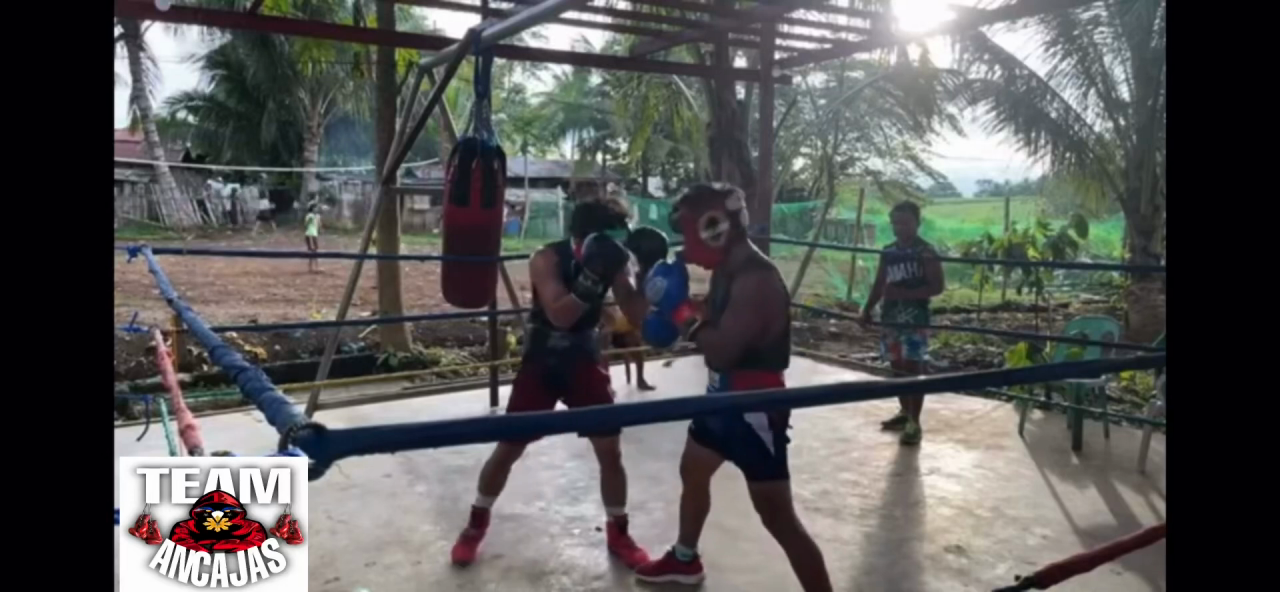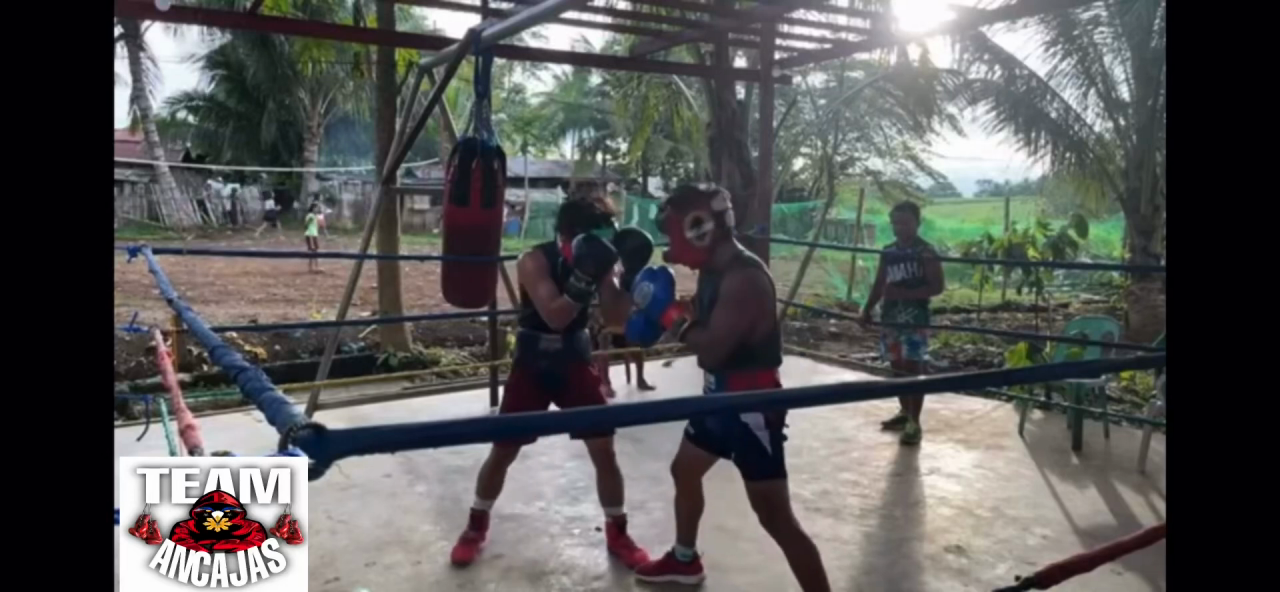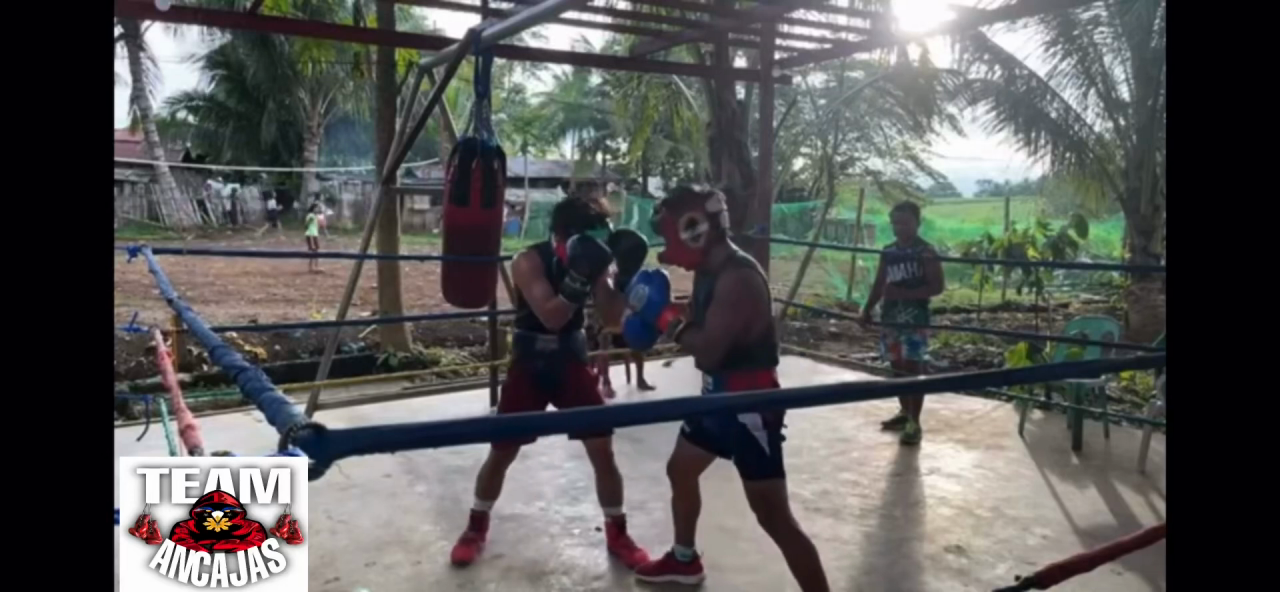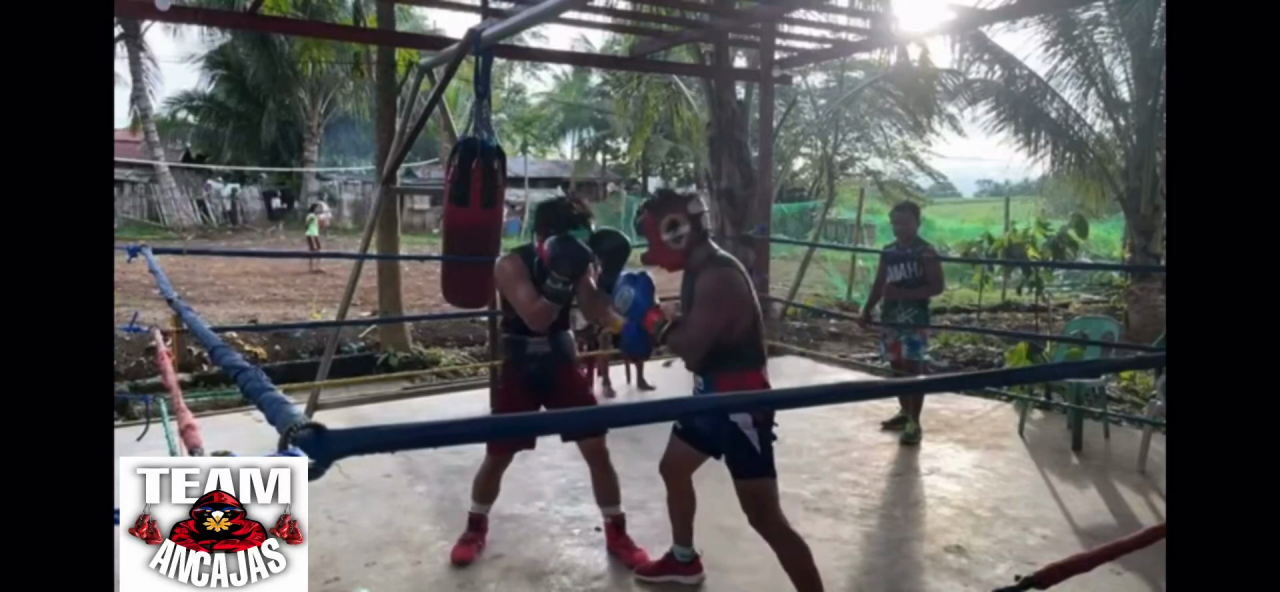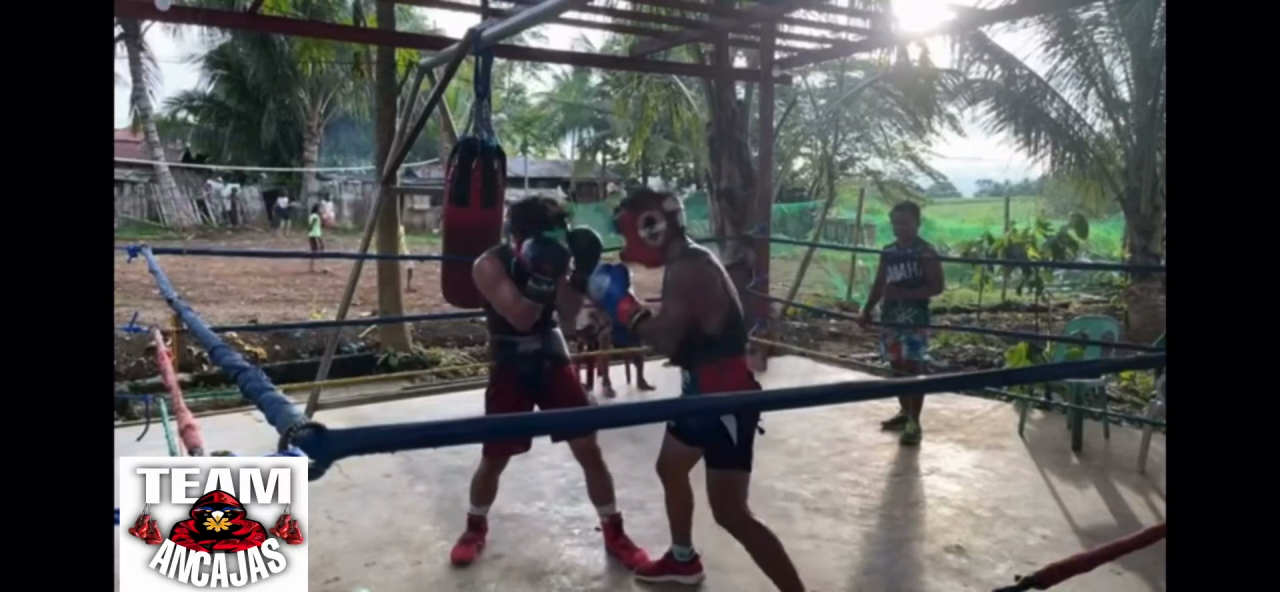
dt=0.1s
person 1, frame 1
left shoulder: (756, 279)
right shoulder: (728, 269)
left elbow: (721, 351)
right elbow: (713, 322)
left wrist: (679, 309)
right wrist: (679, 310)
left hip: (754, 407)
right hip: (722, 399)
left knee: (778, 518)
right knee: (693, 472)
right ankle: (685, 559)
person 1, frame 2
left shoulder: (745, 278)
right shoulder: (715, 269)
left elbow: (712, 349)
right elbow: (703, 322)
left wrist: (667, 311)
right wrist: (662, 312)
left hip: (752, 406)
right hip: (718, 398)
left knee: (775, 517)
right knee: (684, 472)
right ankle: (684, 559)
person 1, frame 3
left shoulder: (738, 277)
right shoulder: (710, 271)
left elbow: (708, 350)
right elbow: (700, 324)
left wrist: (663, 313)
right wrist: (660, 315)
left hip: (749, 407)
right hip: (717, 399)
left knee: (775, 519)
right knee: (680, 471)
right ankle: (684, 559)
person 1, frame 4
left shoulder: (719, 277)
right shoulder: (698, 271)
left elbow: (692, 348)
left wrist: (649, 315)
right wrist: (651, 318)
left hip: (741, 406)
right hip: (709, 398)
left knee: (766, 518)
right knee: (673, 470)
right ankle: (683, 559)
person 1, frame 5
left shoulder: (686, 270)
right shoulder: (692, 262)
left elbow: (664, 339)
left wrist: (621, 300)
left hip: (728, 396)
right hip: (706, 392)
left knee: (730, 513)
right knee: (670, 468)
right ankle: (682, 559)
person 2, frame 1
left shoulder: (613, 260)
right shoulder: (547, 259)
left elbow: (636, 315)
right elbow: (560, 316)
right wrist: (593, 277)
left hip: (584, 362)
right hip: (540, 362)
left knee: (610, 450)
right knee: (507, 450)
left ankle: (618, 533)
right ankle: (476, 525)
person 2, frame 2
left shoulder: (598, 260)
right shoulder: (535, 261)
left elbow: (618, 315)
right elbow: (556, 317)
left wrist: (632, 270)
right wrist: (584, 277)
left hip: (574, 363)
right hip: (531, 365)
left knee: (604, 451)
right knee: (502, 452)
left ankle: (617, 533)
right ankle: (476, 527)
person 2, frame 3
left shoulder: (592, 260)
right shoulder: (529, 261)
left elbow: (613, 314)
right elbow: (551, 318)
left wrist: (627, 270)
right wrist: (581, 275)
left hip: (572, 363)
right hip: (529, 366)
left knee: (603, 450)
right knee: (501, 454)
left ankle: (617, 533)
right ankle: (476, 528)
person 2, frame 4
left shoulder: (573, 261)
right shoulder: (511, 265)
left elbow: (600, 316)
right elbow: (537, 320)
left wrist: (612, 270)
right wrist: (563, 275)
left hip: (562, 365)
right hip: (520, 370)
left knee: (597, 451)
right knee: (497, 458)
left ankle: (616, 533)
right ankle: (475, 529)
person 2, frame 5
left shoulder: (554, 257)
right shoulder: (489, 265)
left elbow: (571, 314)
right elbow: (520, 319)
left wrist: (582, 271)
right wrist: (538, 275)
left hip: (553, 362)
right hip: (510, 371)
left knee: (589, 450)
right knee: (493, 460)
left ankle: (614, 532)
right ankle: (475, 529)
person 3, frame 1
left shoulder: (926, 252)
right shoulder: (888, 251)
left elbow: (937, 286)
right elbow: (879, 284)
left wrist: (904, 293)
right wrist: (867, 310)
left hip: (915, 318)
right hip: (891, 316)
left knee: (914, 367)
right knee: (897, 367)
left ankle: (914, 422)
right ankle: (904, 412)
person 3, frame 2
left shoulder: (926, 252)
right shoulder: (888, 251)
left elbow: (937, 286)
right elbow: (879, 284)
left wrist: (904, 293)
right wrist: (867, 309)
left hip: (915, 318)
right hip: (890, 316)
left knee: (914, 368)
right knee: (898, 367)
left ankle: (914, 422)
right ankle: (904, 412)
person 3, frame 3
left shoulder: (926, 252)
right shoulder: (888, 251)
left elbow: (937, 286)
right elbow: (879, 284)
left wrist: (904, 293)
right wrist: (867, 310)
left hip: (915, 318)
right hip: (891, 316)
left knee: (914, 367)
right knee: (897, 366)
left ankle: (914, 422)
right ankle: (904, 412)
person 3, frame 4
left shoulder: (926, 252)
right shoulder: (888, 251)
left elbow: (937, 286)
right elbow: (879, 284)
left wrist: (904, 293)
right wrist: (867, 310)
left hip: (915, 318)
right hip: (890, 316)
left knee: (914, 367)
right knee: (897, 366)
left ankle: (914, 422)
right ankle: (904, 412)
person 3, frame 5
left shoulder: (926, 252)
right shoulder: (888, 252)
left elbow: (937, 286)
right elbow: (879, 284)
left wrist: (904, 293)
right wrist: (867, 310)
left hip: (915, 318)
right hip: (890, 316)
left knee: (914, 367)
right knee: (897, 366)
left ankle: (914, 423)
right ankle: (904, 412)
